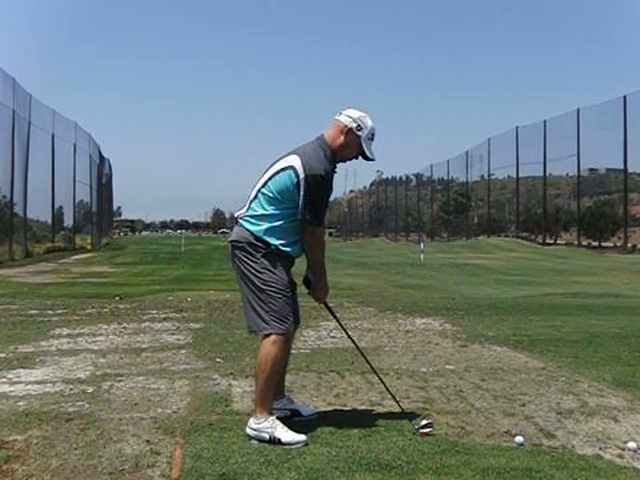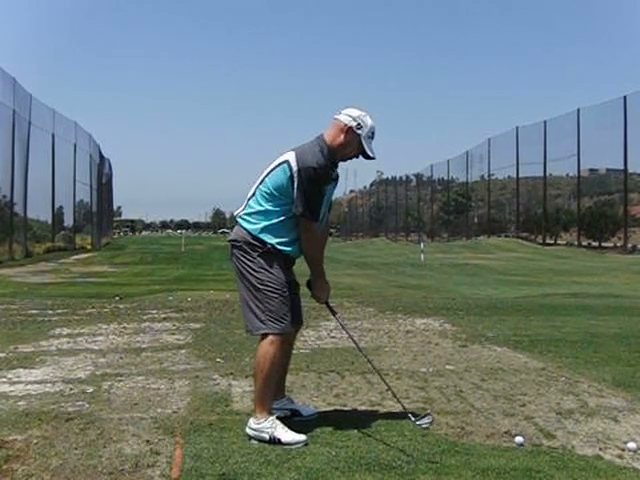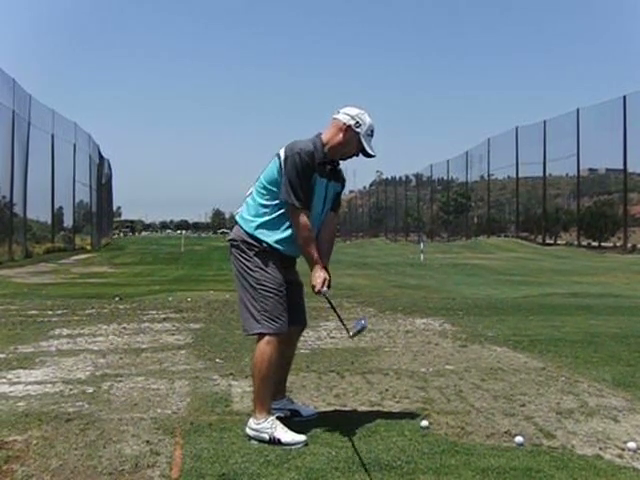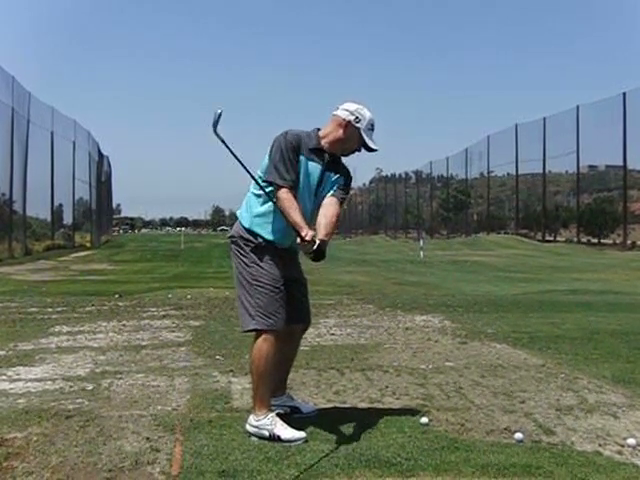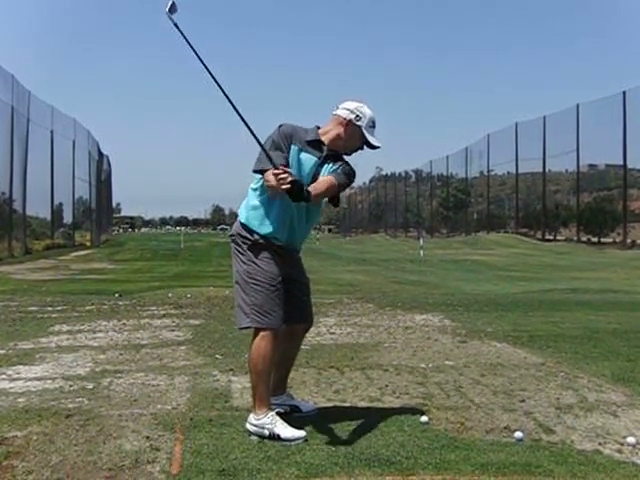
dt=1s
person 1, frame 1
left shoulder: (314, 157)
right shoulder: (316, 169)
left elbow: (313, 229)
right elbow: (313, 234)
left wrist: (313, 273)
right wrist: (320, 279)
left hip: (268, 249)
right hip: (257, 248)
left knee: (287, 326)
right knee: (277, 329)
left ankle: (277, 400)
right ankle: (261, 418)
person 1, frame 2
left shoulder: (326, 167)
right shoulder: (310, 164)
left elbow: (321, 225)
right elbow: (307, 229)
left wrist: (317, 274)
right wrist: (319, 278)
left hip: (275, 251)
right hip: (256, 247)
left knee: (290, 327)
right knee: (275, 330)
left ankle: (277, 400)
right ankle: (261, 419)
person 1, frame 3
left shoulder: (336, 175)
right shoulder: (300, 155)
left elbow: (328, 223)
right elbow: (299, 218)
left wrist: (323, 267)
right wrist: (315, 265)
left hip: (281, 253)
right hip: (255, 247)
left knee: (293, 328)
right knee: (272, 330)
left ankle: (278, 400)
right ankle: (260, 419)
person 1, frame 4
left shoulder: (340, 173)
right shoulder: (291, 142)
left elbow: (330, 206)
right elbow: (283, 193)
left wrist: (320, 240)
right wrist: (304, 230)
left hip: (286, 249)
right hip: (256, 242)
left knee: (296, 325)
right knee: (269, 326)
left ankle: (278, 396)
right ankle: (260, 415)
person 1, frame 5
left shoulder: (342, 168)
right shoulder: (288, 135)
left elbow: (327, 186)
right elbow: (270, 180)
left wrist: (305, 191)
right wrist: (286, 185)
left hip: (288, 248)
right hip: (256, 240)
left knee: (298, 323)
right knee: (268, 326)
left ankle: (278, 395)
right ankle: (260, 414)
